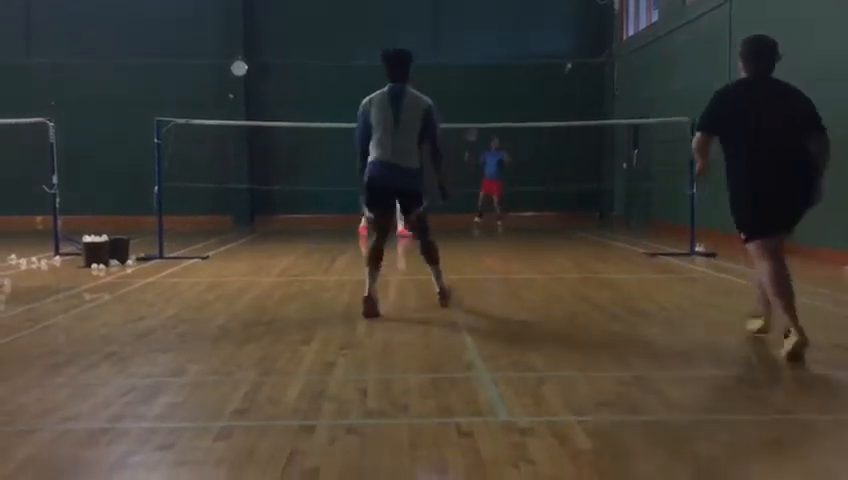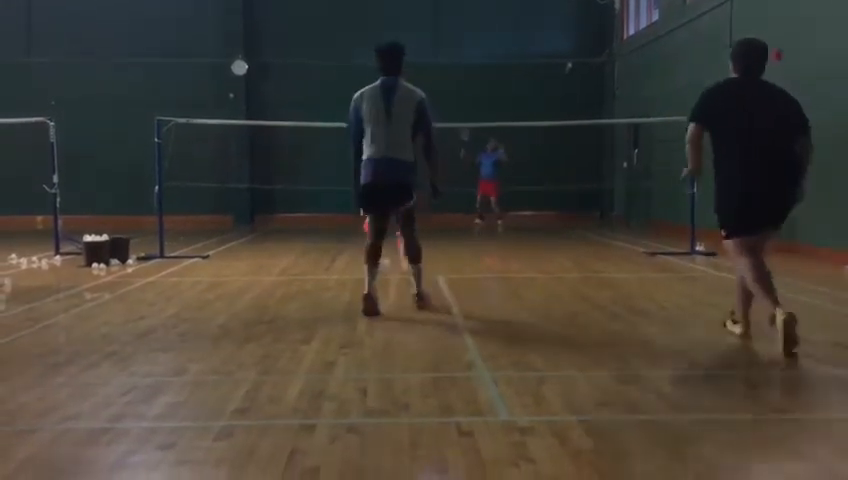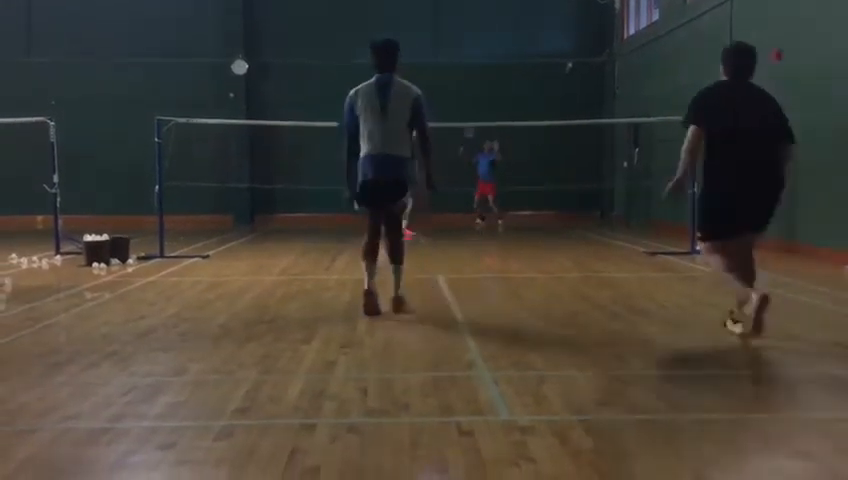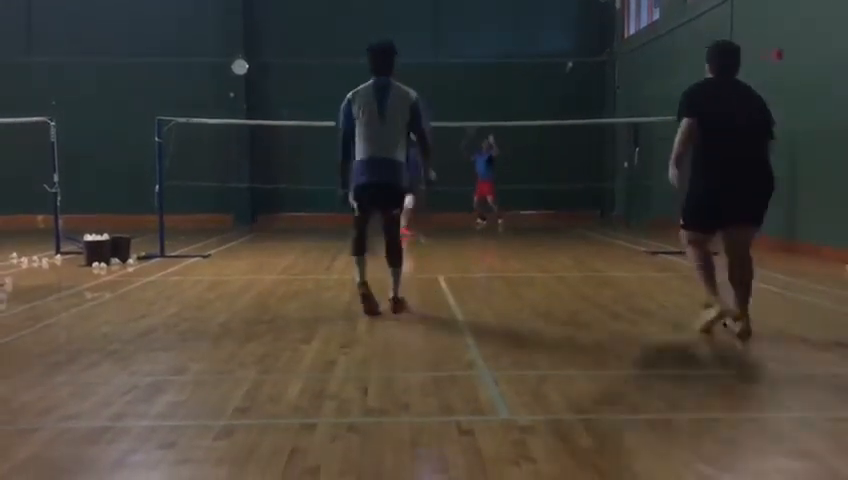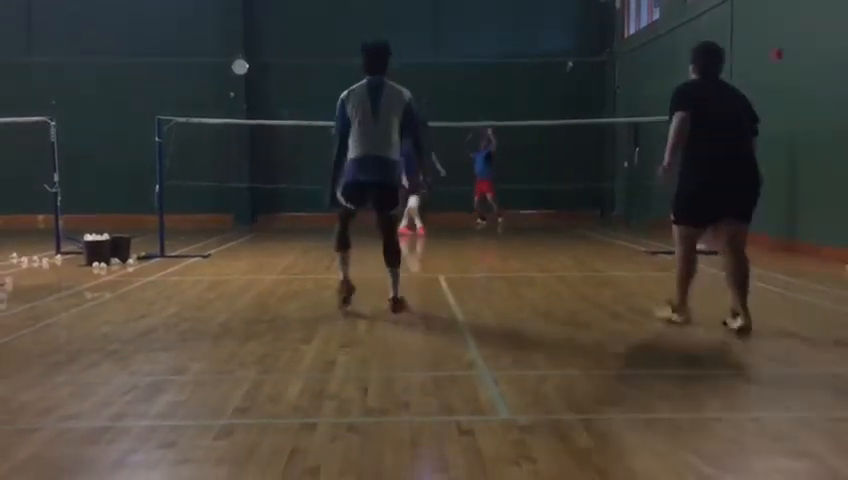
dt=0.1s
person 1, frame 1
left shoulder: (725, 97)
right shoulder: (794, 95)
left elbow: (700, 141)
right elbow: (821, 142)
left wrist: (702, 164)
right wrist: (815, 180)
left hip: (753, 189)
right hip: (796, 186)
left knee: (767, 258)
right knee: (771, 251)
left ankle: (794, 330)
right ankle: (764, 315)
person 1, frame 2
left shoulder: (716, 95)
right shoulder: (783, 98)
left elbow: (694, 135)
right elbow: (804, 144)
left wrist: (694, 165)
right wrist: (795, 180)
left hip: (738, 187)
right hip: (779, 186)
left knee: (744, 254)
right knee: (751, 249)
left ankle: (779, 312)
right ankle: (740, 319)
person 1, frame 3
left shoulder: (708, 97)
right shoulder: (768, 102)
left elbow: (694, 137)
right elbow: (786, 148)
left wrist: (680, 175)
right wrist: (771, 178)
left hip: (722, 187)
right hip: (764, 186)
left knee: (715, 251)
right knee: (741, 252)
left ankle: (753, 295)
right ankle: (741, 317)
person 1, frame 4
left shoulder: (697, 93)
right shoulder: (753, 99)
left elbow: (687, 129)
right elbow: (766, 141)
left wrist: (674, 163)
left hip: (711, 183)
right hip: (754, 181)
left knee: (694, 242)
right knee: (739, 249)
left ankle: (715, 303)
right ankle: (740, 316)
person 1, frame 5
left shoulder: (687, 92)
right shoulder: (738, 97)
left elbow: (680, 123)
right elbow: (750, 139)
left wrist: (669, 158)
left hip: (701, 179)
right hip: (743, 178)
left knee: (685, 241)
right knee: (733, 246)
left ankle: (678, 306)
right ankle: (740, 312)
person 2, frame 1
left shoulder: (369, 103)
right shoulder: (423, 103)
left elbow: (362, 148)
right elbow: (433, 148)
left wrist: (363, 183)
right wrist: (442, 181)
left hip: (377, 175)
right hip: (408, 177)
left knee: (380, 235)
right knee: (423, 234)
left ankle: (370, 294)
right ankle: (441, 288)
person 2, frame 2
left shoulder: (361, 97)
right shoulder: (416, 97)
left elbow: (355, 142)
right elbow: (427, 142)
left wrist: (357, 180)
right wrist: (433, 177)
left hip: (373, 171)
right hip: (403, 170)
left knee: (376, 234)
right knee: (408, 232)
left ankle: (369, 293)
right ankle: (419, 290)
person 2, frame 3
left shoulder: (356, 94)
right shoulder: (412, 93)
left elbow: (351, 142)
right elbow: (423, 137)
left wrist: (350, 180)
right wrist: (429, 171)
left hip: (370, 168)
right hip: (399, 168)
left knee: (373, 232)
right knee: (394, 230)
left ankle: (370, 291)
right ankle: (397, 294)
person 2, frame 4
left shoulder: (354, 97)
right shoulder: (409, 97)
left elbow: (346, 144)
right elbow: (422, 139)
left wrist: (343, 181)
right wrist: (427, 170)
left hip: (364, 171)
right hip: (394, 172)
left knee: (360, 229)
right knee: (392, 234)
left ankle: (363, 284)
right ankle: (396, 296)
person 2, frame 5
left shoulder: (348, 97)
right shoulder: (403, 97)
left elbow: (341, 143)
right elbow: (415, 140)
left wrist: (334, 182)
left hip: (356, 170)
right hip: (388, 171)
left knee: (343, 223)
right knee: (389, 235)
left ankle: (345, 279)
right ankle: (395, 296)
